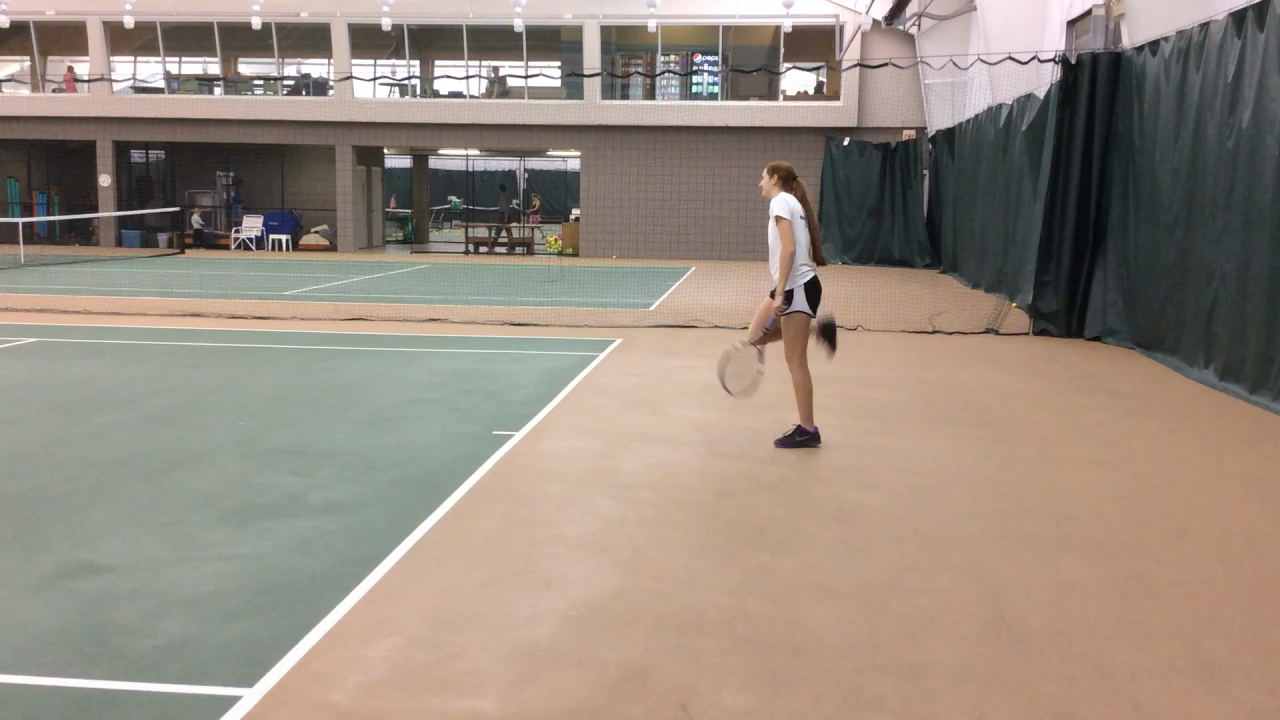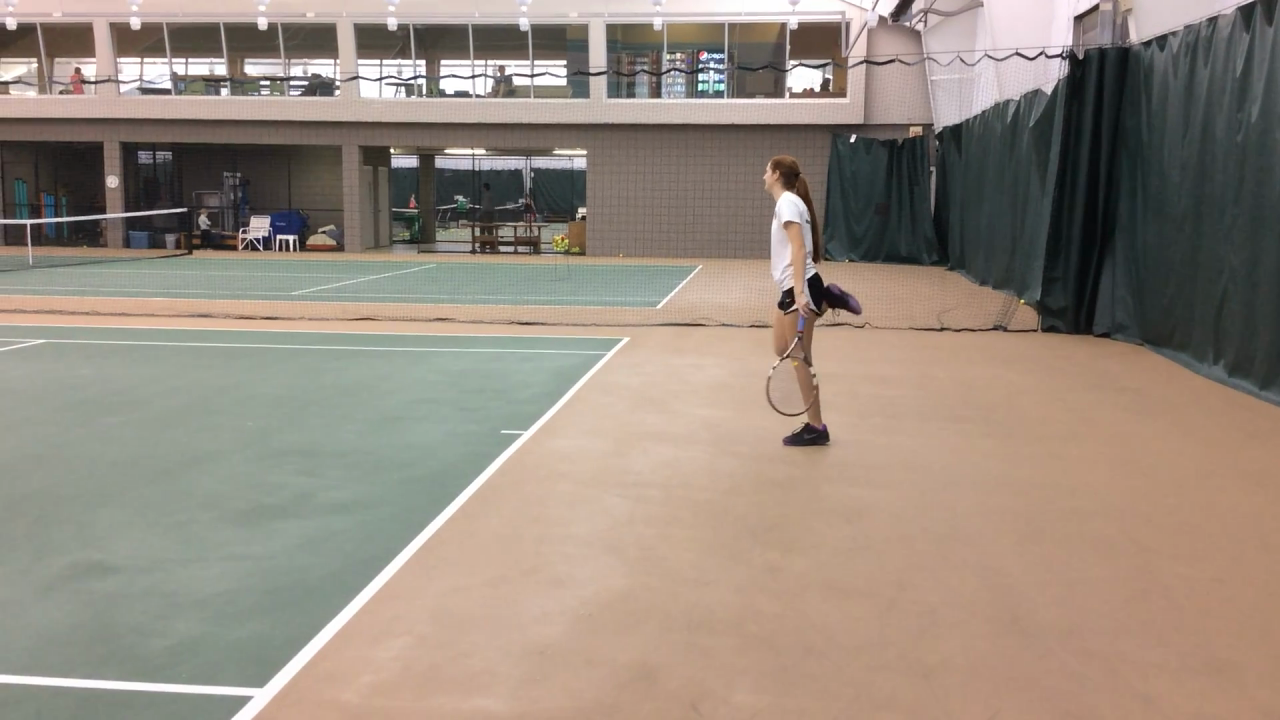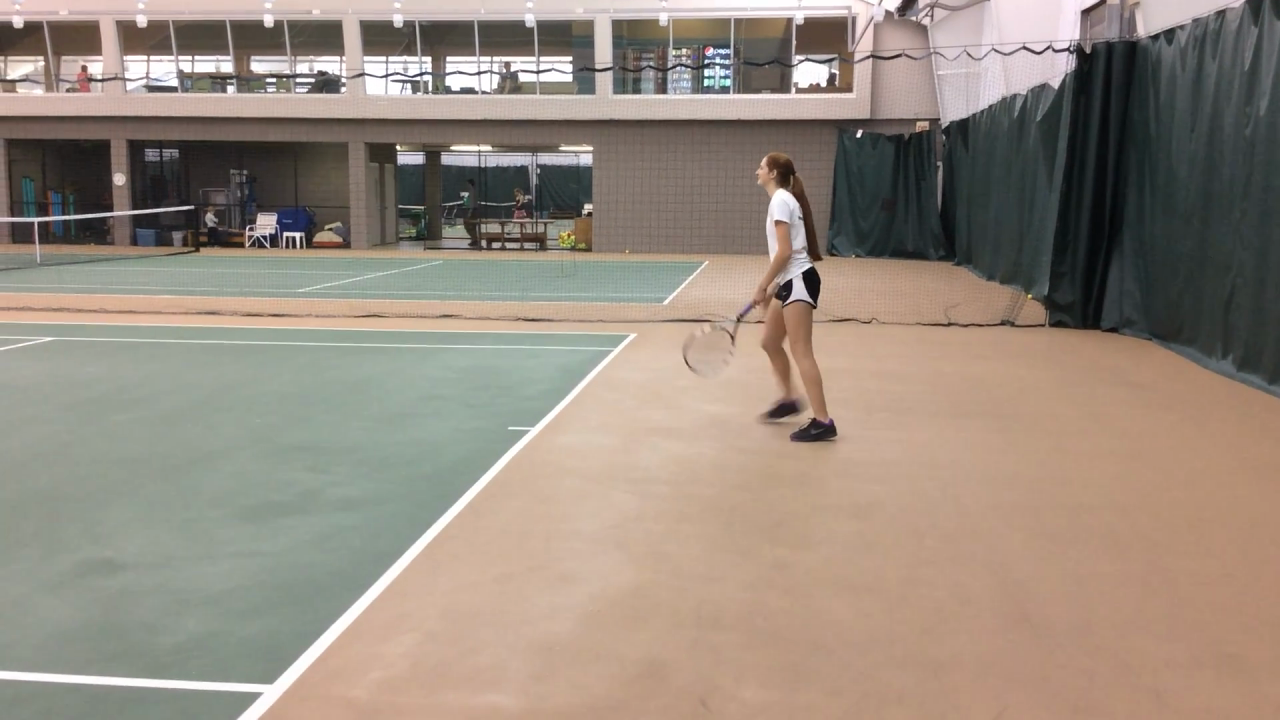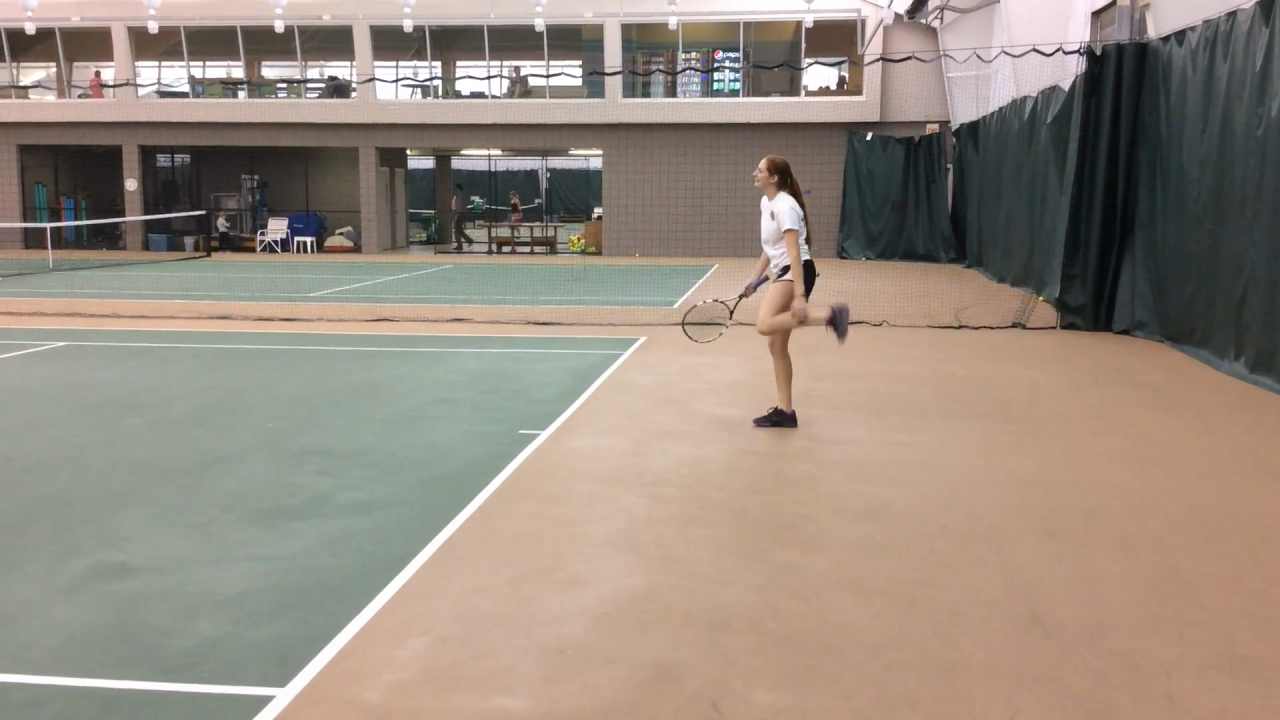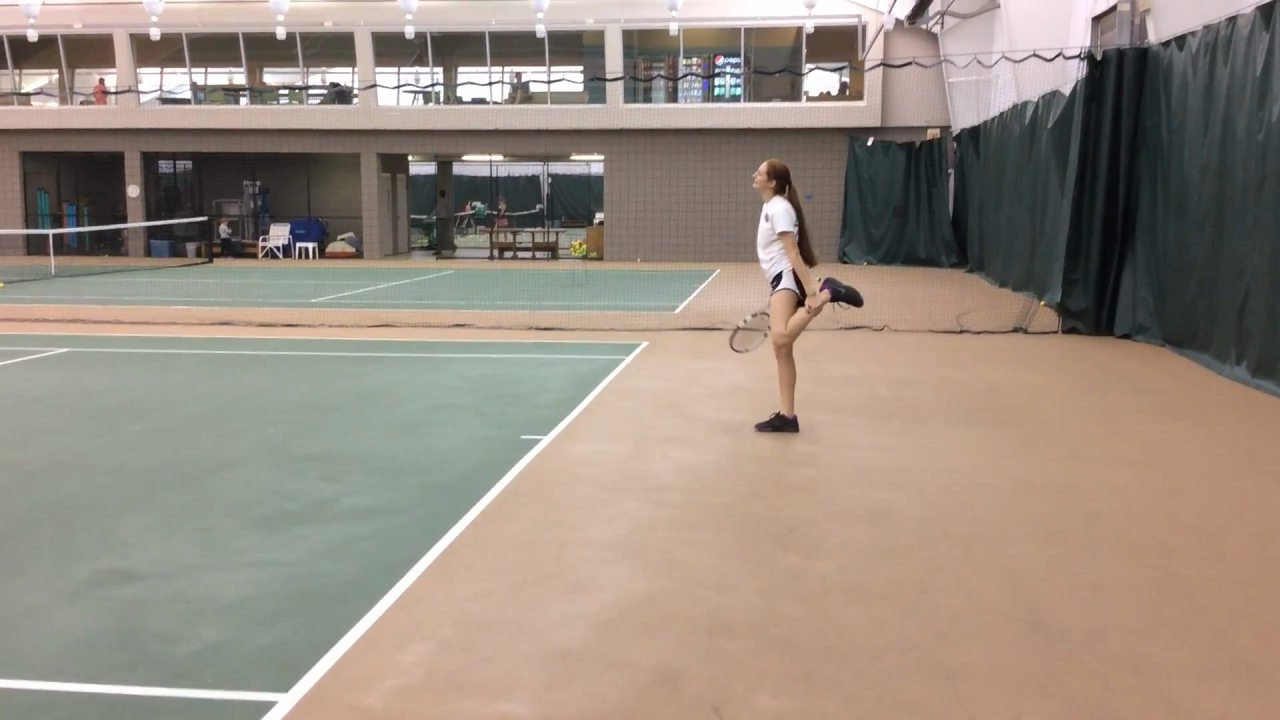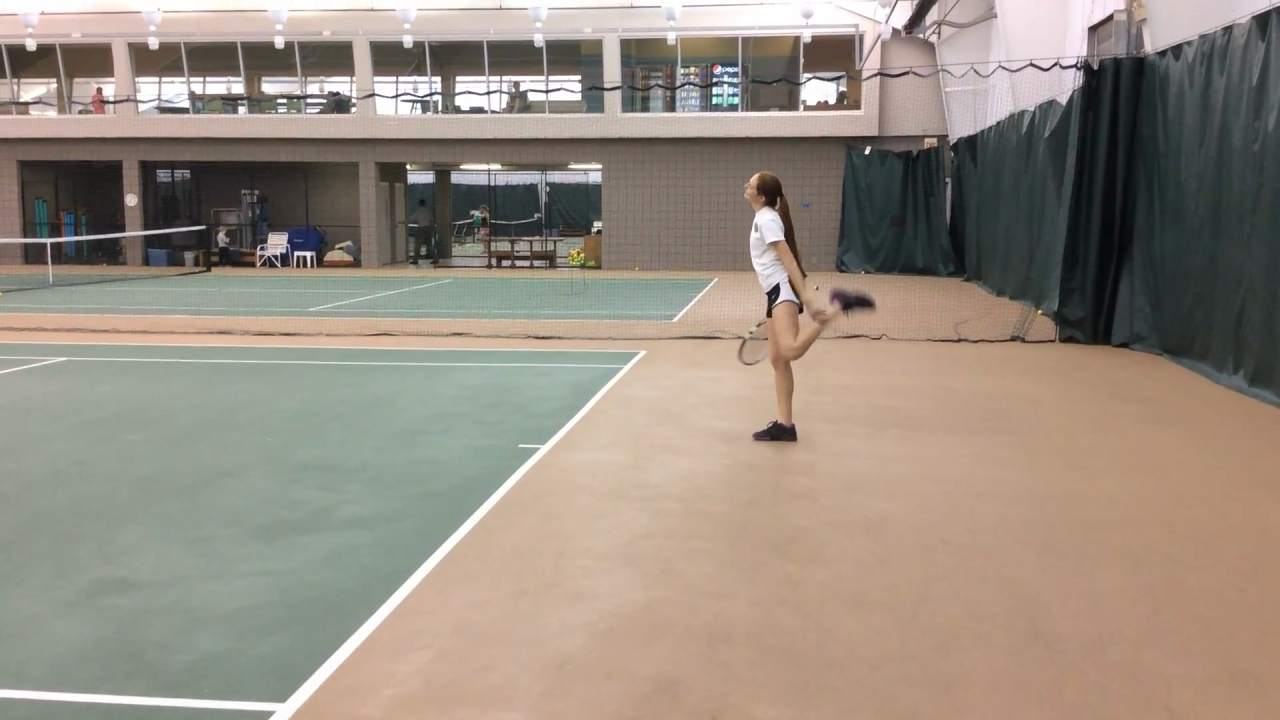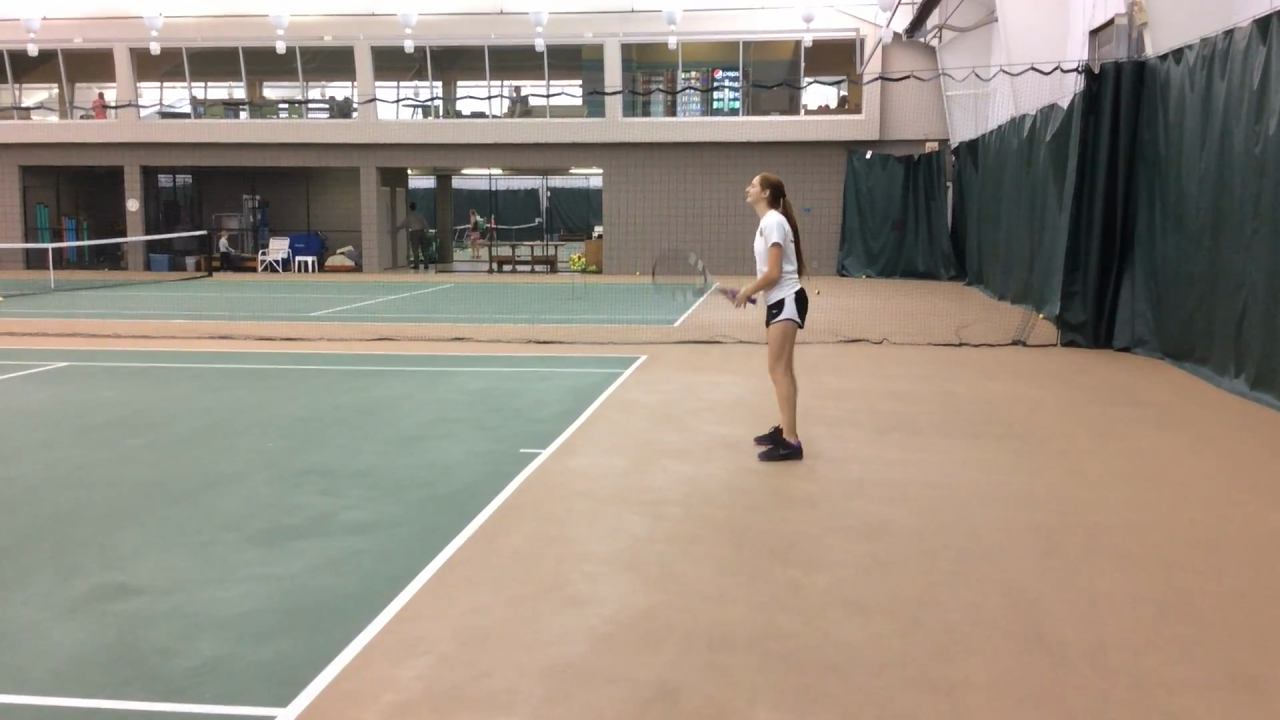
dt=0.5s
person 1, frame 1
left shoulder: (780, 201)
right shoulder: (791, 202)
left elbow: (788, 248)
left wrist: (780, 293)
left hip: (796, 287)
right hip: (791, 286)
left knee: (795, 362)
right knee: (757, 337)
left ankle: (807, 430)
right ankle: (818, 328)
person 1, frame 2
left shoulder: (787, 202)
right shoulder: (789, 201)
left elbow: (799, 249)
left wrist: (799, 291)
left hip: (799, 288)
right hip: (792, 288)
right knee: (782, 350)
left ankle: (816, 428)
right ankle: (826, 300)
person 1, frame 3
left shoulder: (780, 200)
right shoulder: (782, 199)
left elbow: (784, 252)
left wrist: (763, 287)
right wrist: (768, 288)
left hip: (798, 281)
right hip: (790, 282)
left knee: (801, 353)
right knee: (769, 342)
left ankle: (822, 422)
right ankle: (789, 400)
person 1, frame 4
left shoulder: (785, 206)
right shoulder: (766, 203)
left elbow: (795, 254)
left wrist: (799, 295)
right wrist: (755, 278)
left hip: (795, 272)
right hip: (782, 274)
left knee: (765, 325)
right knee: (777, 344)
left ankle: (830, 315)
right ankle: (785, 411)
person 1, frame 5
left shoulder: (779, 208)
right shoulder: (770, 206)
left elbow: (794, 254)
left wrist: (811, 291)
left hip: (786, 278)
right hip: (780, 280)
left knee: (782, 337)
right knee: (781, 350)
left ankle: (827, 292)
right ankle: (786, 416)
person 1, frame 6
left shoulder: (767, 219)
right shoulder: (763, 217)
left elbow: (789, 261)
left wrist: (807, 299)
left hip: (783, 289)
right hip: (775, 292)
left knee: (791, 350)
right knee: (778, 360)
left ankle: (835, 305)
right ankle: (784, 424)
person 1, frame 7
left shoulder: (773, 221)
right shoulder: (767, 222)
left elbow: (773, 273)
left wrist: (745, 293)
right wrist: (748, 291)
left hip: (787, 302)
right hip: (778, 302)
left knee: (779, 370)
right knee: (781, 370)
left ankle: (790, 442)
right ankle: (784, 429)
